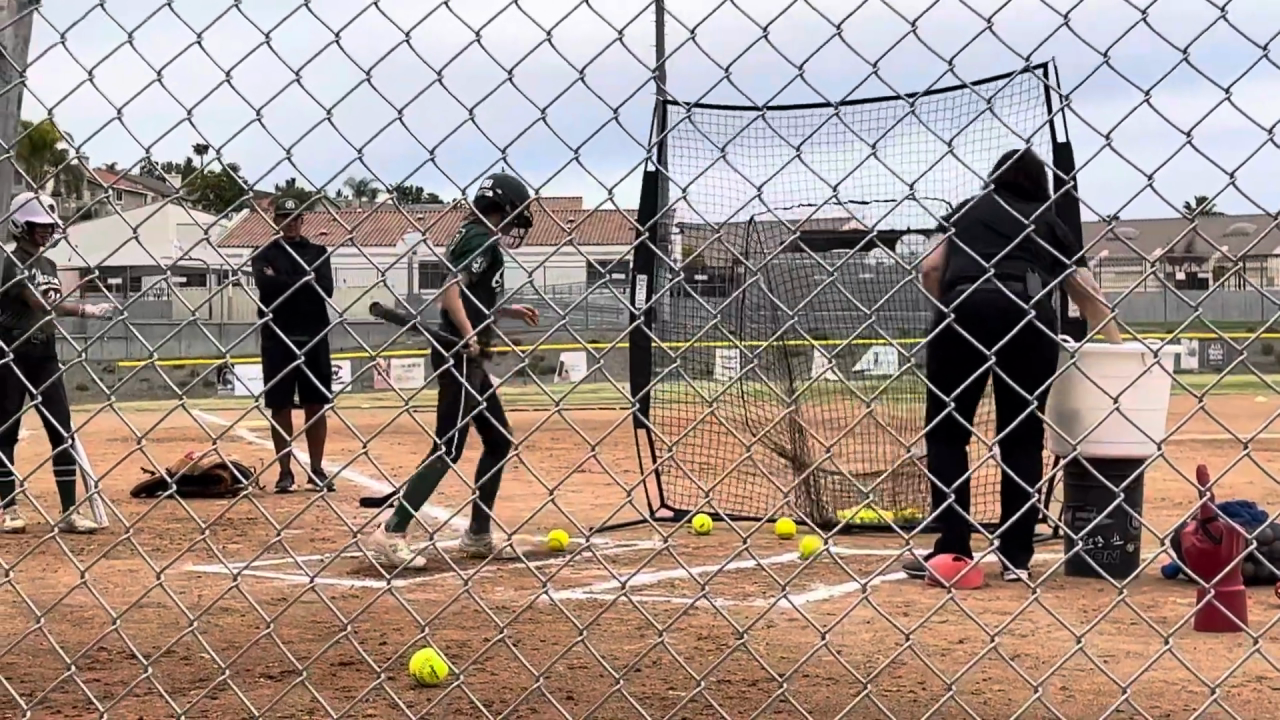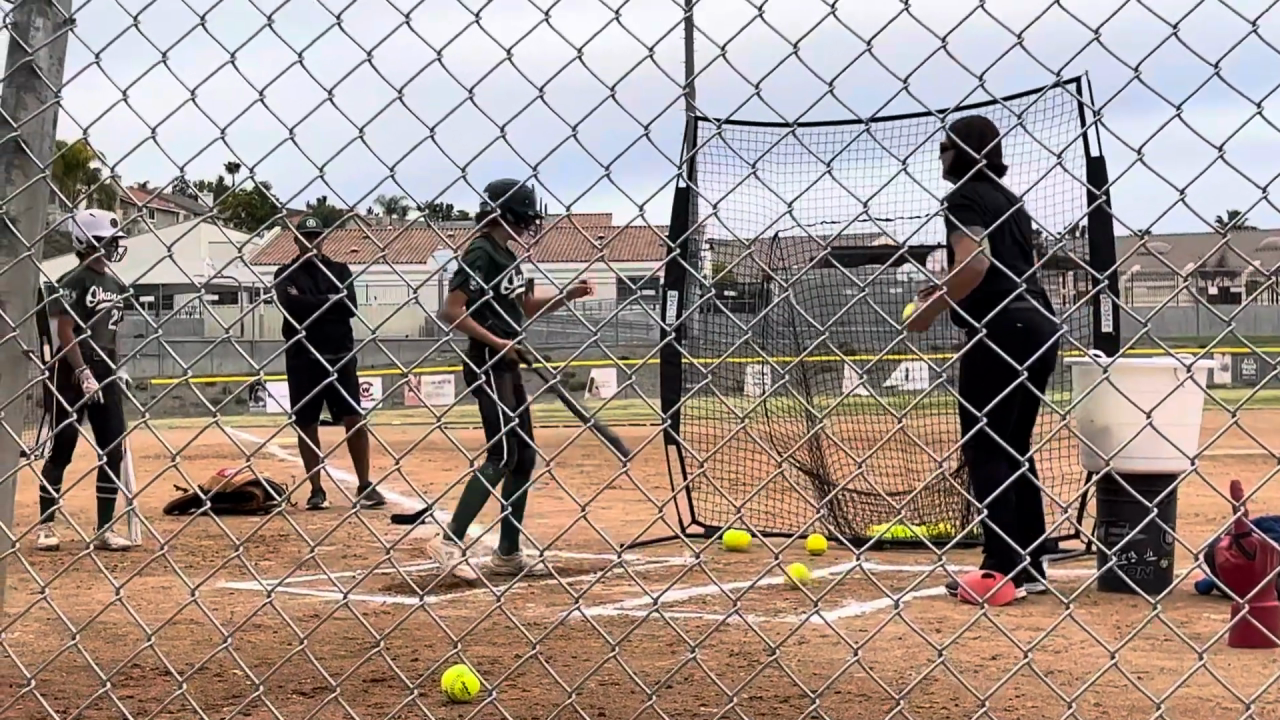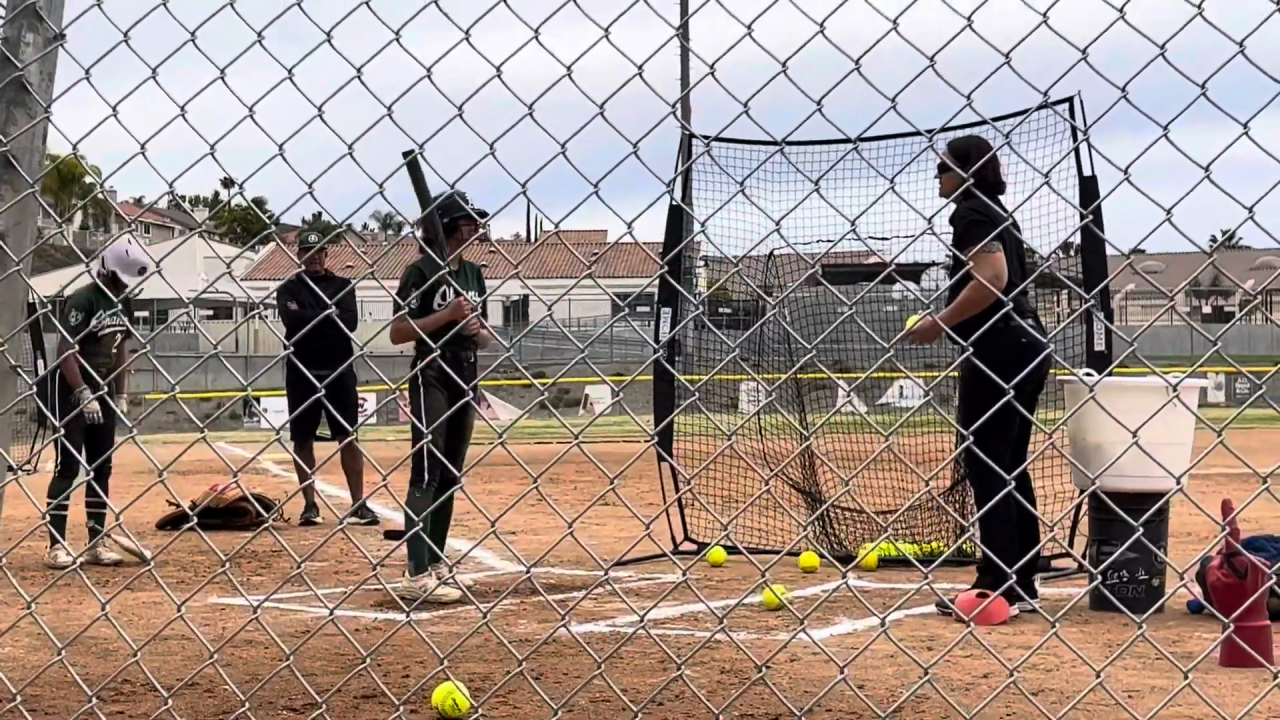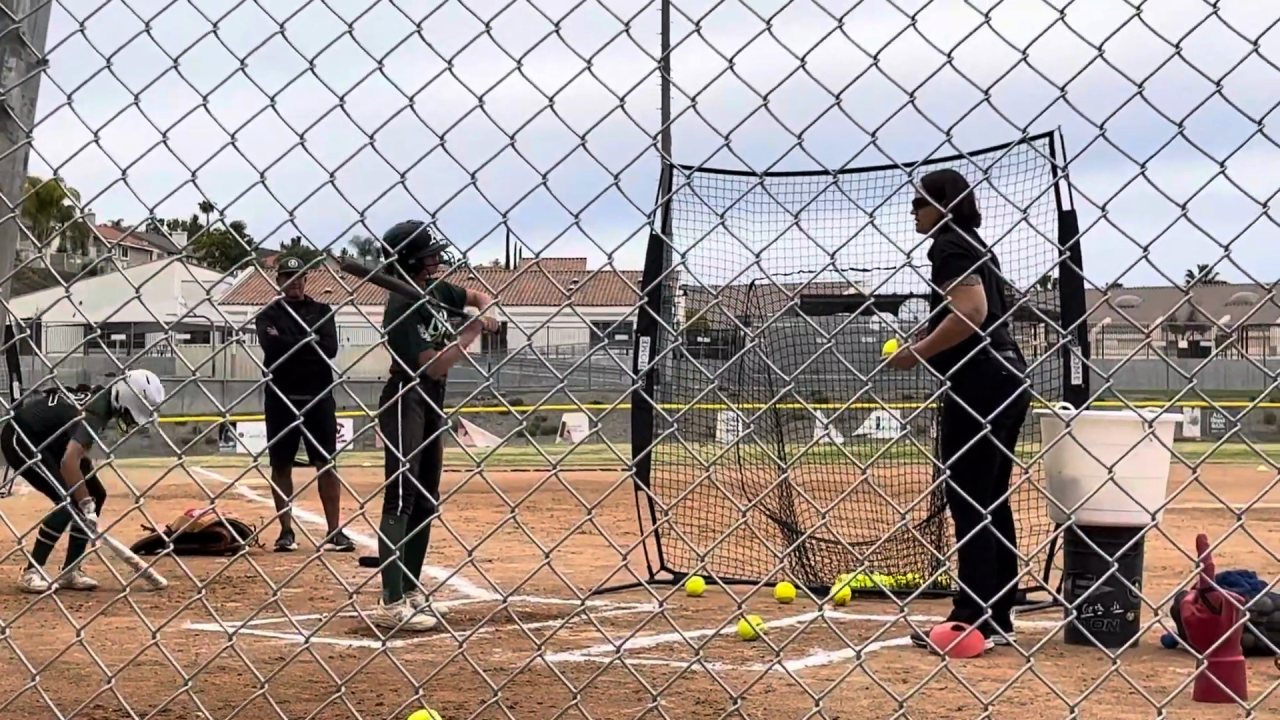
dt=1s
person 1, frame 1
left shoulder: (966, 209)
right shoulder: (1051, 224)
left elbow: (930, 270)
right elbow: (1089, 296)
left hip: (965, 310)
right hip: (1029, 315)
left knee: (946, 432)
right knee: (1022, 435)
left ankle: (953, 550)
right ankle: (1017, 556)
person 1, frame 2
left shoulder: (964, 196)
right shoulder: (1010, 200)
left elbow: (974, 264)
left wrist: (931, 308)
right wrist: (948, 293)
left hip: (1000, 332)
right hip: (1038, 326)
left knee: (985, 450)
right knee: (1015, 449)
left ankle: (1002, 571)
right ankle: (1029, 567)
person 1, frame 3
left shoulder: (972, 212)
right shoulder: (997, 213)
left elbow: (993, 279)
left wrist: (940, 322)
left hip: (998, 348)
right hip: (1024, 344)
left knee: (985, 465)
right knee: (1009, 467)
left ankle: (997, 588)
right ankle: (1021, 584)
person 1, frame 4
left shoulder: (950, 244)
right shoulder: (975, 245)
left elbow: (972, 312)
left wrist: (917, 351)
right wrist: (927, 345)
left hip: (978, 381)
right hip: (1004, 377)
left knee: (966, 499)
right knee: (990, 500)
left ankle: (972, 621)
right ankle: (996, 617)
person 2, frame 1
left shoulder: (475, 237)
right shoulder: (481, 239)
right elbow: (450, 293)
left wrist: (509, 310)
right wrist: (468, 335)
left hip: (466, 356)
right hip: (461, 355)
left knee: (499, 441)
right knee: (448, 449)
left ankle: (479, 533)
right ankle: (391, 532)
person 2, frame 2
left shoulder: (509, 256)
right shoulder: (481, 254)
left elbow: (525, 307)
right elbow: (451, 312)
left wrist: (568, 294)
right wrist: (495, 342)
left hip: (505, 365)
right hip: (487, 364)
left knee: (523, 459)
right knee: (502, 456)
left ankle: (508, 552)
right ankle: (448, 540)
person 2, frame 3
left shoulder: (474, 273)
right shoulder: (421, 271)
left elbow: (484, 337)
right elbow: (397, 333)
left wrist: (476, 328)
right wrist: (446, 315)
left hip: (465, 376)
right hip: (430, 377)
left knee: (451, 476)
right knee: (427, 475)
left ankle: (435, 565)
right ankle: (416, 575)
person 2, frame 4
left shoulder: (437, 290)
right shoulder: (402, 306)
left elbow: (481, 298)
right elbow: (437, 366)
left wrist: (485, 314)
right wrist: (471, 332)
left hip: (431, 404)
right hip: (405, 404)
left knee: (427, 501)
right knee: (401, 499)
left ankle: (411, 590)
right ankle: (392, 603)
person 3, frame 1
left shoulder: (48, 265)
right elbow: (40, 303)
right wrist: (86, 310)
left hip: (46, 354)
left knee: (63, 433)
left ankle: (69, 512)
person 3, frame 2
left shoulder: (114, 283)
right shoulder: (73, 280)
right elbow: (65, 332)
left wrist: (119, 370)
right wrist: (84, 374)
left hip: (105, 373)
right hip: (74, 373)
left knee: (113, 452)
right knee: (61, 451)
left ankle: (105, 530)
right ankle: (46, 525)
person 3, frame 3
left shoulder: (122, 303)
right shoulder: (82, 299)
right elbow: (66, 352)
left wrist: (119, 395)
right wrist: (83, 395)
left hip: (100, 391)
right hip: (70, 389)
left knee: (101, 467)
right knee: (68, 465)
left ankle: (96, 544)
right ankle: (56, 546)
person 3, frame 4
left shoulder: (104, 398)
right shoulder: (94, 411)
right elbow: (68, 463)
right wrist: (86, 506)
left hip: (48, 438)
right hip: (19, 439)
left knee: (96, 495)
right knee: (68, 498)
left ankle: (71, 570)
right ankle: (32, 571)
person 4, frame 1
left shoulder: (318, 253)
right shoulder: (264, 254)
left elbow: (326, 289)
right elbow: (267, 286)
left wrist: (287, 285)
right wrist: (305, 282)
left hip: (313, 338)
right hip: (278, 339)
left knee: (316, 406)
right knee: (280, 407)
left ankle: (316, 470)
right ankle: (285, 471)
person 4, frame 2
left shoulder: (340, 270)
right shoulder: (287, 274)
left elbow: (350, 307)
right elbow: (292, 305)
left wrist: (312, 305)
right wrist: (330, 301)
left hip: (340, 355)
right hip: (303, 358)
left knee: (354, 420)
right knee: (307, 425)
left ankle: (364, 486)
right ankle: (316, 490)
person 4, frame 3
left shoulder: (343, 286)
right shoulder: (289, 288)
left elbow: (350, 323)
right elbow: (292, 320)
left wrist: (310, 320)
right wrist: (329, 316)
left hip: (339, 371)
right hip: (302, 373)
left knee: (349, 437)
right knee: (302, 440)
left ankle: (358, 505)
right ankle: (310, 505)
person 4, frame 4
left shoulder: (322, 311)
right shoulder: (269, 314)
left elbow: (329, 349)
right elbow: (271, 345)
left wrist: (290, 345)
right wrist: (309, 341)
left hip: (318, 397)
right hip: (281, 398)
left knee: (326, 464)
right knee: (280, 465)
left ankle: (334, 532)
right ankle: (286, 531)
